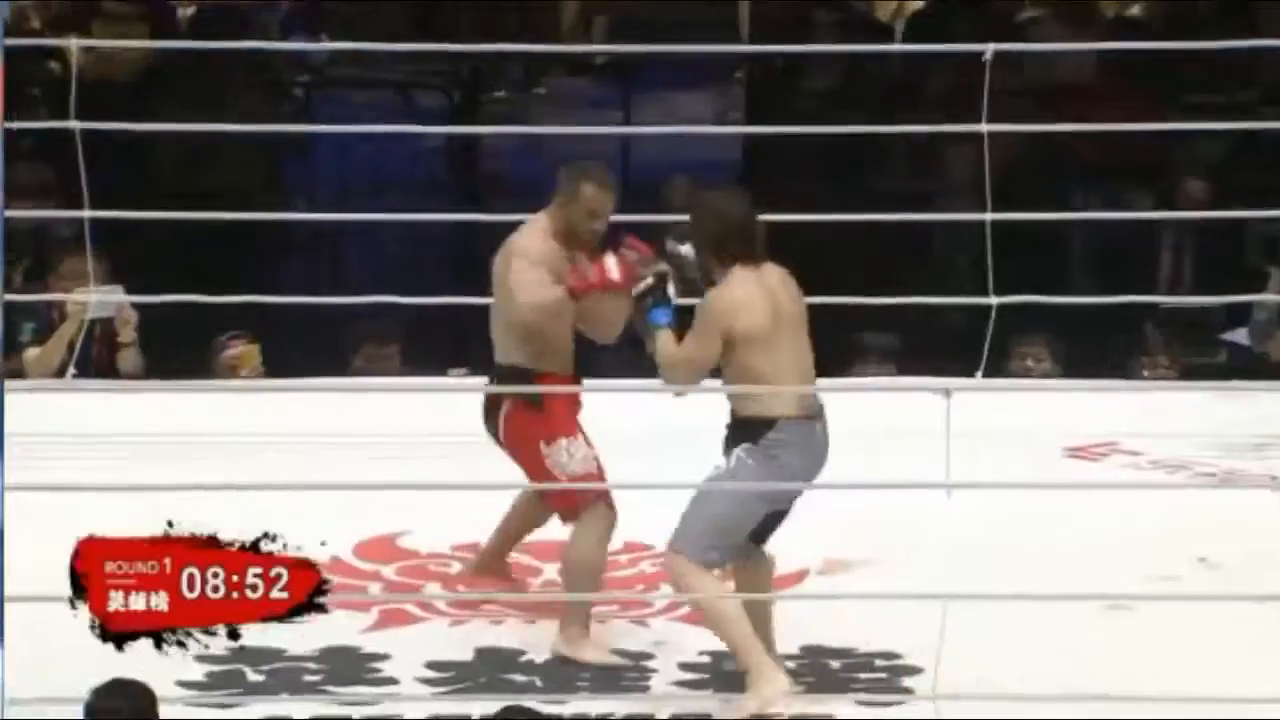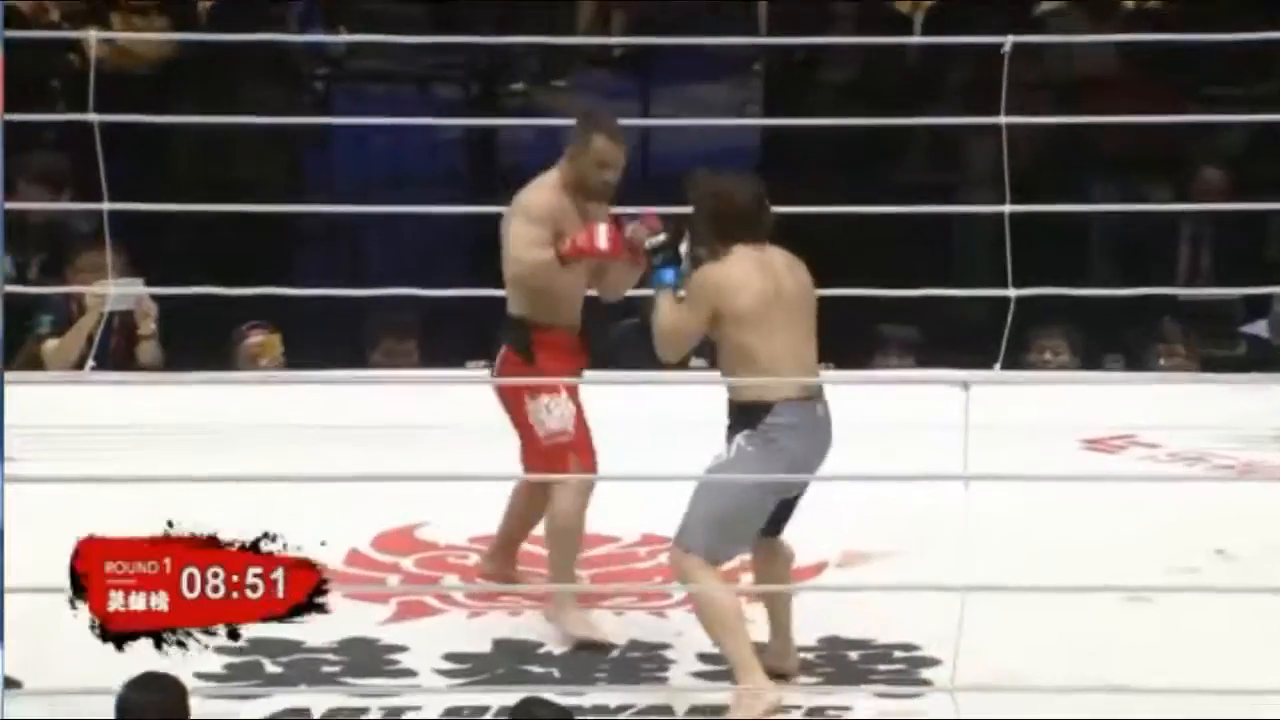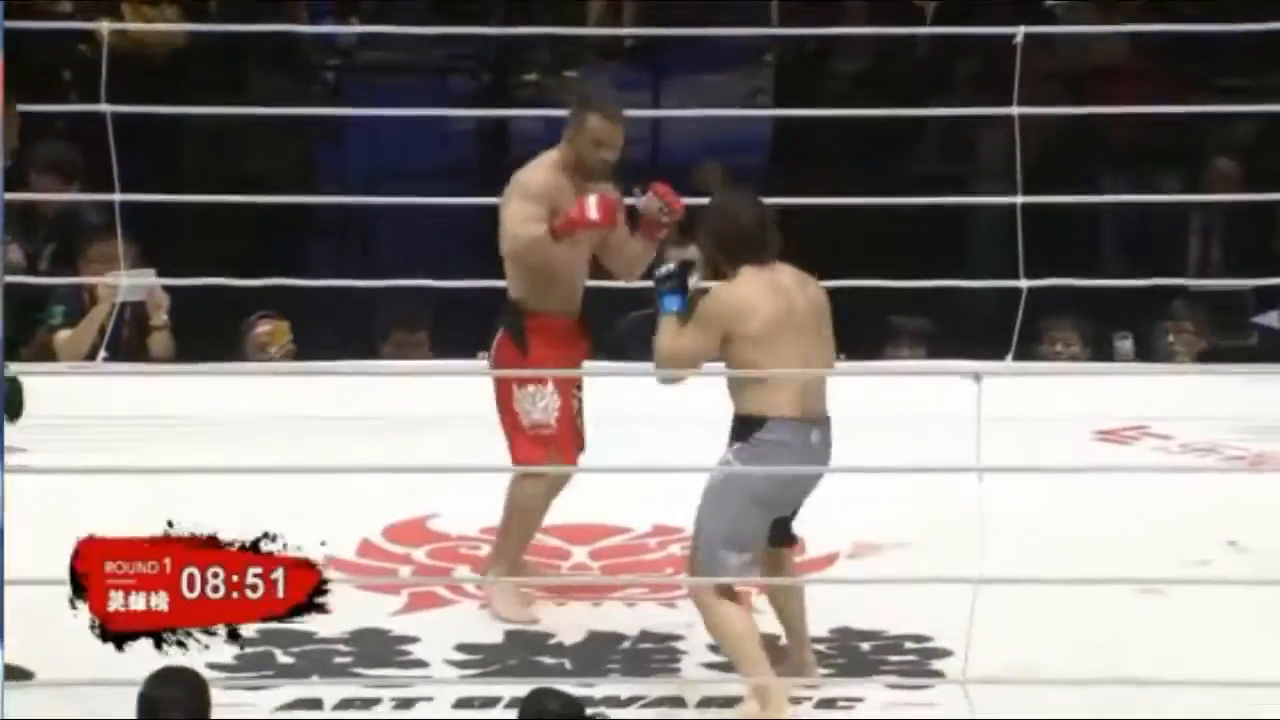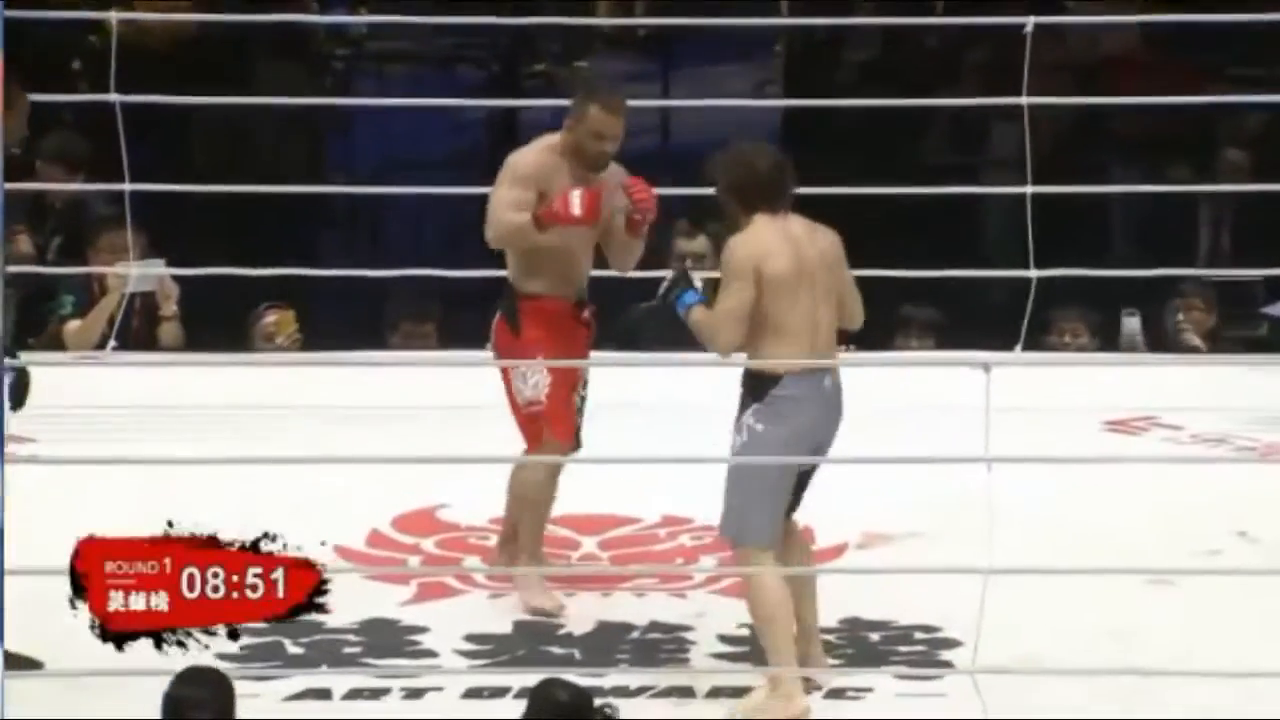
dt=0.2s
person 1, frame 1
left shoulder: (724, 298)
right shoulder: (777, 281)
left elbow: (677, 373)
left wrist: (656, 312)
left hip: (772, 445)
right hip: (801, 436)
left knee: (686, 563)
right knee: (735, 543)
left ankle: (767, 677)
right ankle: (763, 661)
person 1, frame 2
left shoulder: (715, 277)
right shoulder: (790, 265)
left elbow: (669, 346)
left wrist: (666, 274)
left hip: (767, 430)
right hip: (810, 421)
left knee: (691, 559)
right knee: (764, 531)
right ankle: (782, 650)
person 1, frame 3
left shoulder: (727, 300)
right shoulder: (808, 288)
left elbow: (670, 367)
left wrist: (670, 297)
left hip: (764, 445)
right hip: (813, 441)
left knee: (708, 584)
right knee: (769, 541)
right ankle: (801, 655)
person 1, frame 4
left shoulder: (745, 246)
right shoulder: (824, 238)
left elbow: (724, 338)
right elbow: (852, 316)
left wrist: (685, 298)
left hip: (778, 399)
right hip: (824, 393)
left knee: (752, 547)
right knee: (777, 517)
right ankle: (809, 650)
person 2, frame 1
left shoulder: (570, 252)
right shoulder: (533, 248)
left elbow: (604, 331)
right elbow: (527, 312)
left wrist: (625, 280)
right wrist: (586, 283)
left hip: (541, 395)
right hip: (529, 400)
left knee: (557, 487)
right knee: (596, 512)
left ankle: (487, 561)
right ankle: (573, 631)
person 2, frame 2
left shoulder: (594, 208)
right shoulder: (540, 201)
left elbow: (612, 287)
right elbow: (519, 268)
left wrist: (636, 249)
right wrist: (573, 252)
left hip: (557, 348)
right hip: (531, 353)
left knee: (548, 466)
right knee: (575, 472)
left ankle: (499, 561)
right ankle: (562, 601)
person 2, frame 3
left shoulder: (601, 191)
right shoulder: (535, 181)
left elbow: (627, 268)
right elbow: (513, 248)
left wrist: (652, 225)
right wrist: (565, 224)
left hip: (563, 334)
right hip: (529, 337)
left knee: (547, 459)
right knee: (547, 465)
left ankle: (506, 554)
right ankle: (500, 578)
person 2, frame 4
left shoulder: (612, 178)
right shoulder: (529, 163)
left elbow: (622, 262)
right elbow: (496, 232)
left wrist: (637, 221)
right wrist: (548, 214)
left hip: (574, 317)
right hip: (528, 319)
left knee: (552, 443)
right knee: (548, 442)
left ankle: (511, 544)
right ankle: (526, 569)
